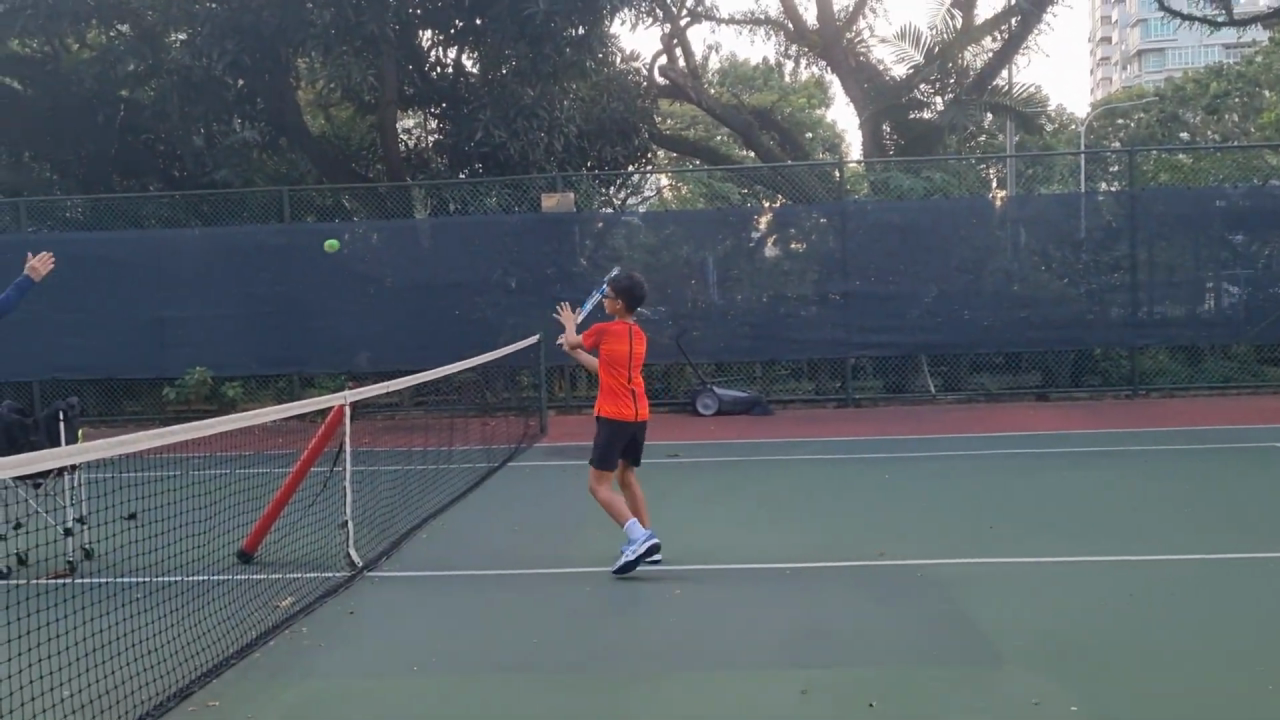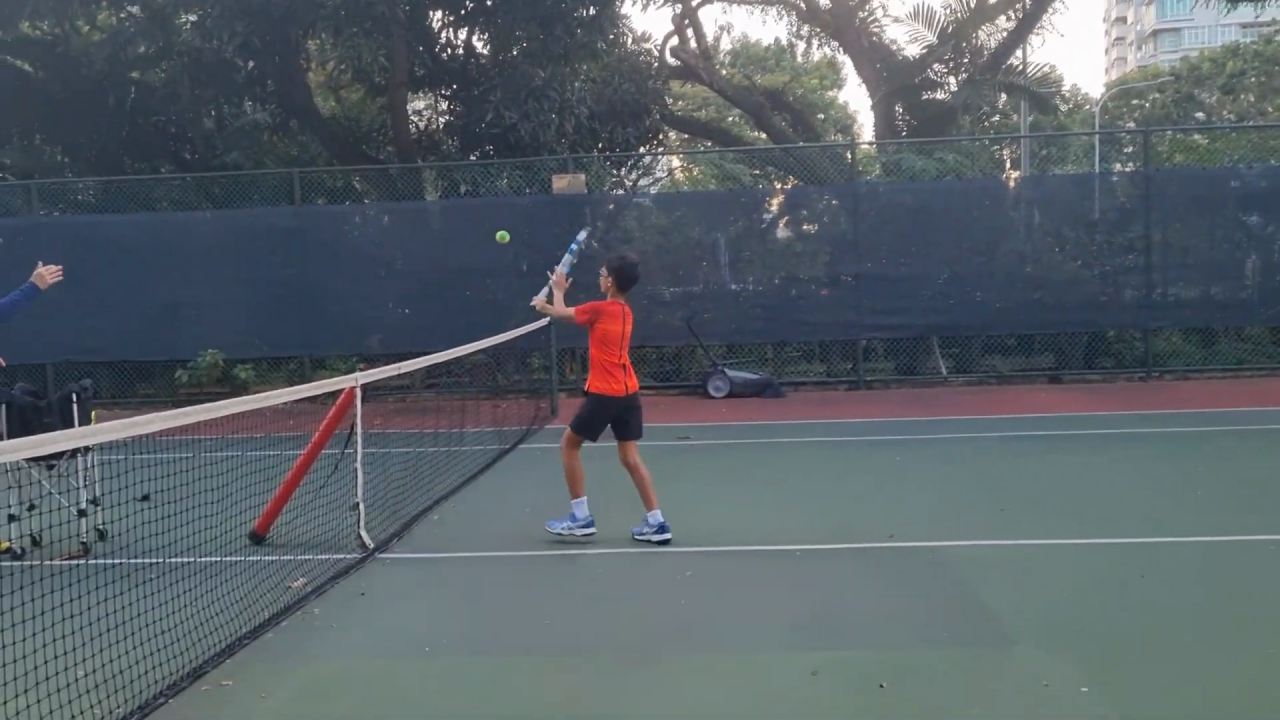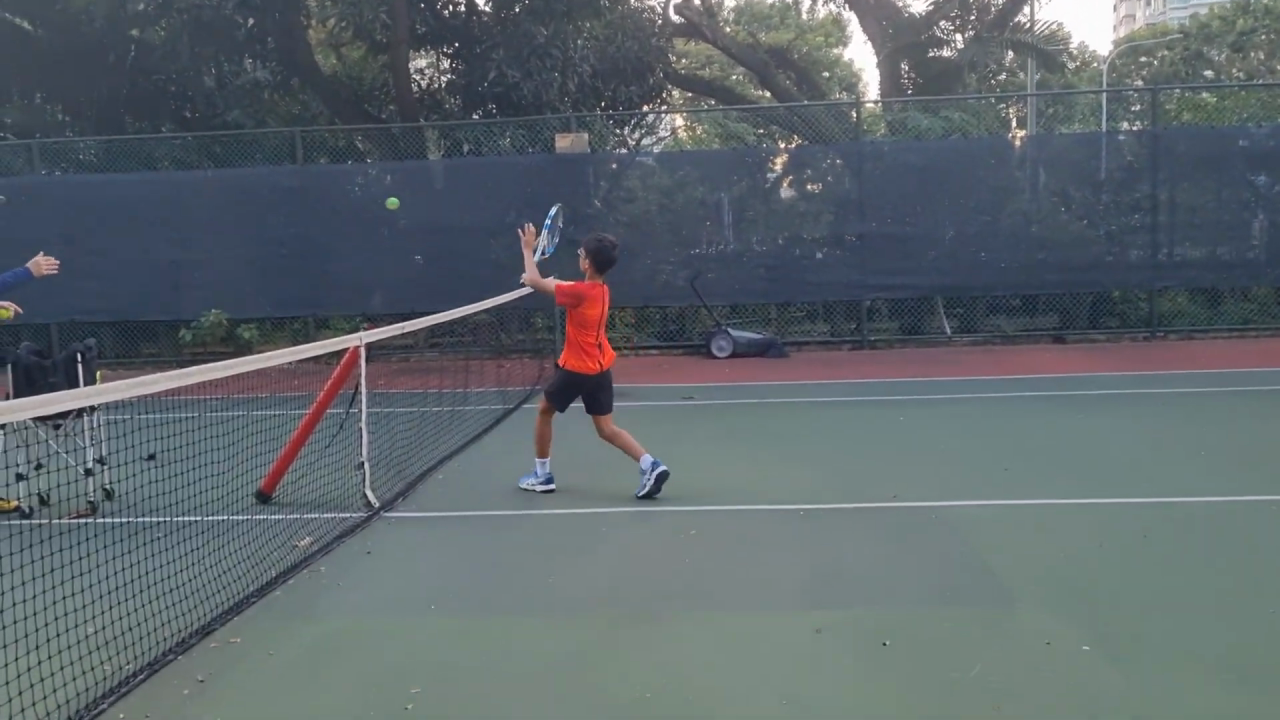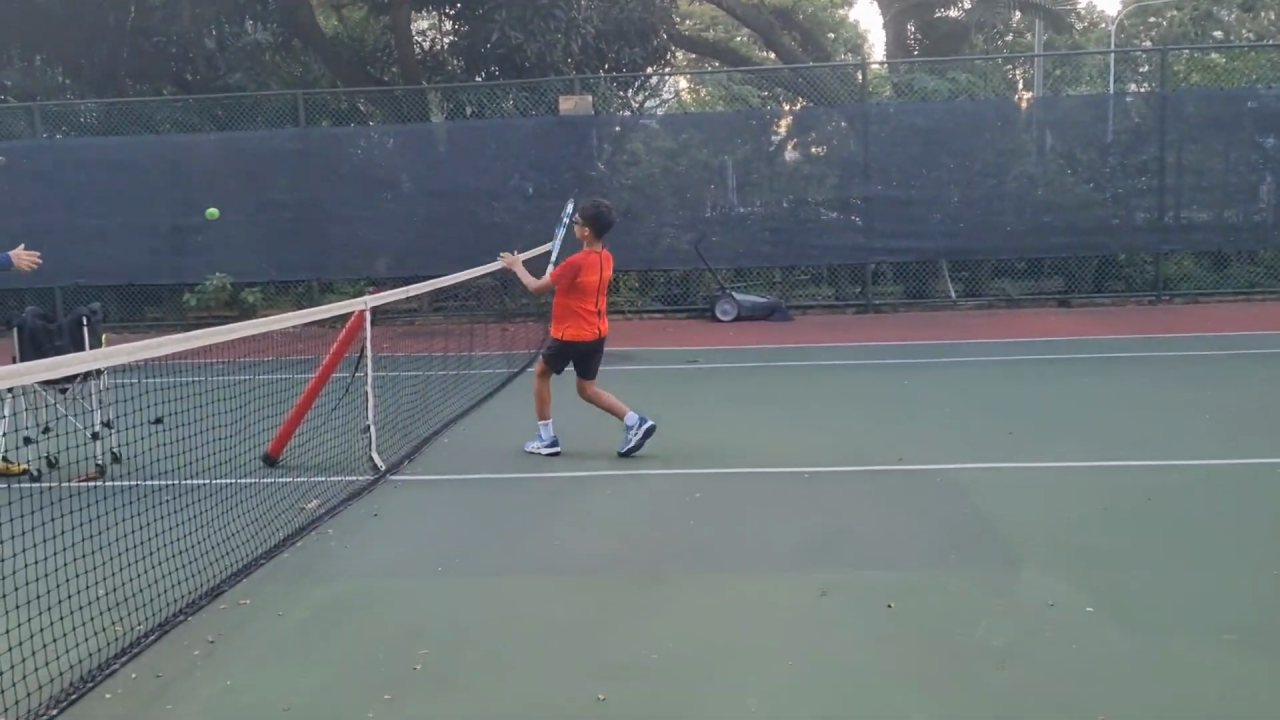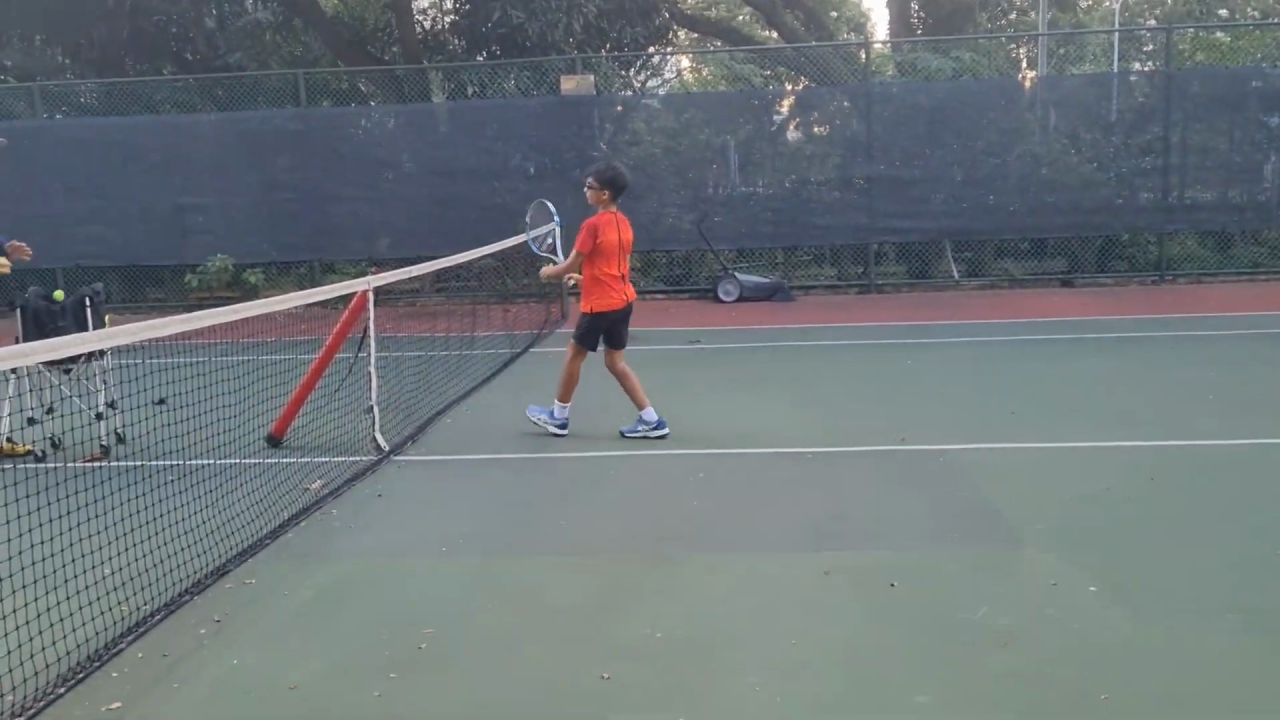
dt=0.2s
person 1, frame 1
left shoulder: (603, 331)
right shoulder: (640, 337)
left elbow: (572, 343)
left wrist: (570, 324)
right wrist: (576, 353)
left hip: (614, 416)
right hip: (639, 415)
left knee: (599, 485)
right knee: (626, 477)
left ankle: (639, 537)
right ankle: (642, 538)
person 1, frame 2
left shoulder: (599, 309)
right shoulder: (625, 312)
left elbow: (561, 312)
left wrist: (559, 289)
right wrist: (548, 307)
left hip: (603, 392)
right hip: (628, 391)
left knee: (569, 444)
right knee: (630, 456)
left ankle: (581, 516)
right ankle: (656, 523)
person 1, frame 3
left shoulder: (579, 293)
right shoulder: (601, 290)
left elbow: (537, 283)
right elbow: (555, 284)
left wrist: (528, 249)
right wrist: (534, 276)
left hip: (576, 368)
right hip: (601, 366)
left knee: (545, 411)
right knee: (606, 428)
left ankle: (542, 475)
right ankle: (650, 465)
person 1, frame 4
left shoulder: (576, 262)
right shoulder: (606, 258)
left elbow: (537, 287)
left wrist: (517, 266)
right wrist: (557, 279)
left hip: (571, 334)
right hip: (597, 332)
left knee: (542, 373)
right knee: (588, 389)
left ankle: (546, 438)
right ankle: (635, 421)
person 1, frame 5
left shoulder: (593, 225)
right shoulder: (624, 223)
left elbow: (569, 267)
left wrist: (549, 272)
right wrist: (585, 278)
left hip: (599, 304)
right hip: (624, 301)
left knee: (574, 356)
right knee: (615, 362)
left ankle: (558, 417)
right ankle: (651, 421)
